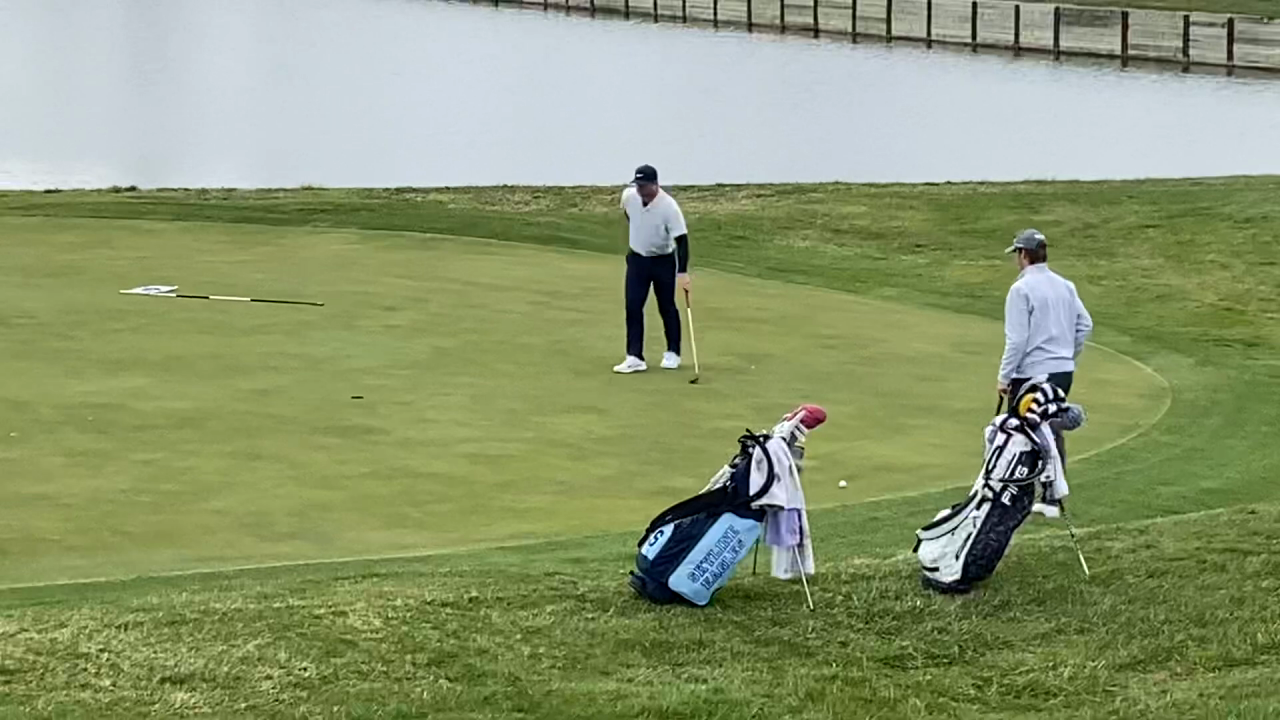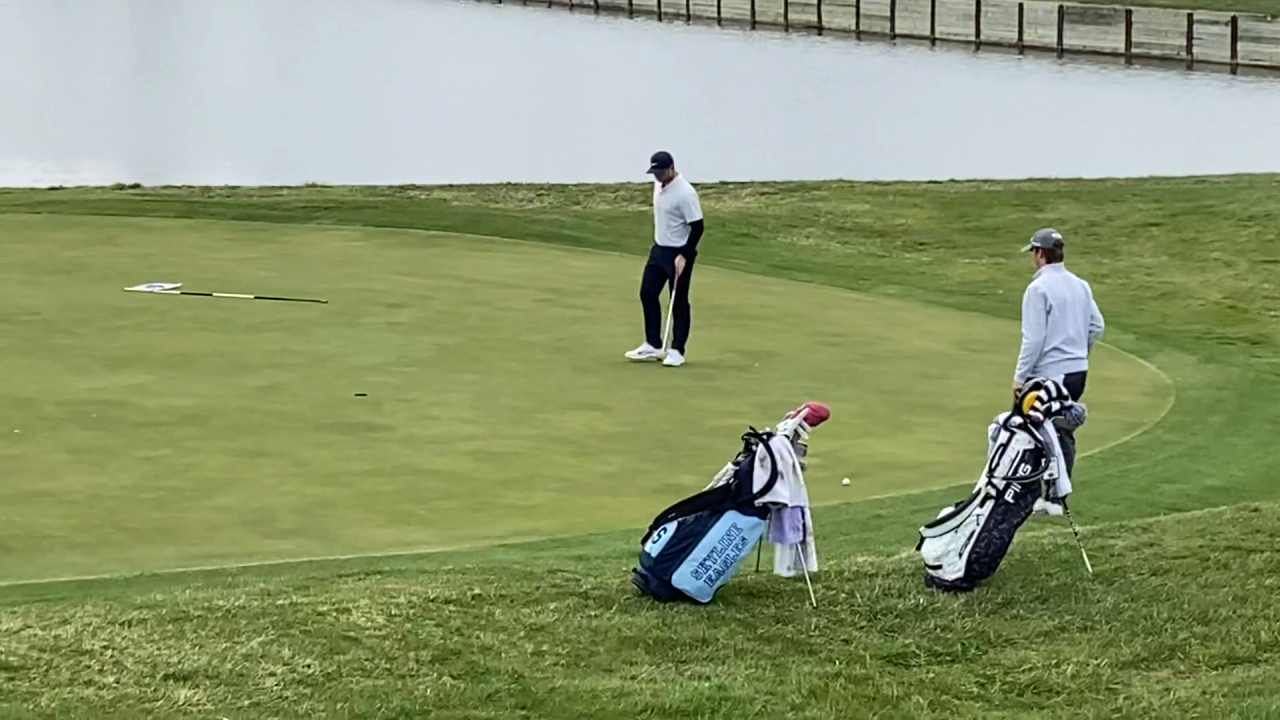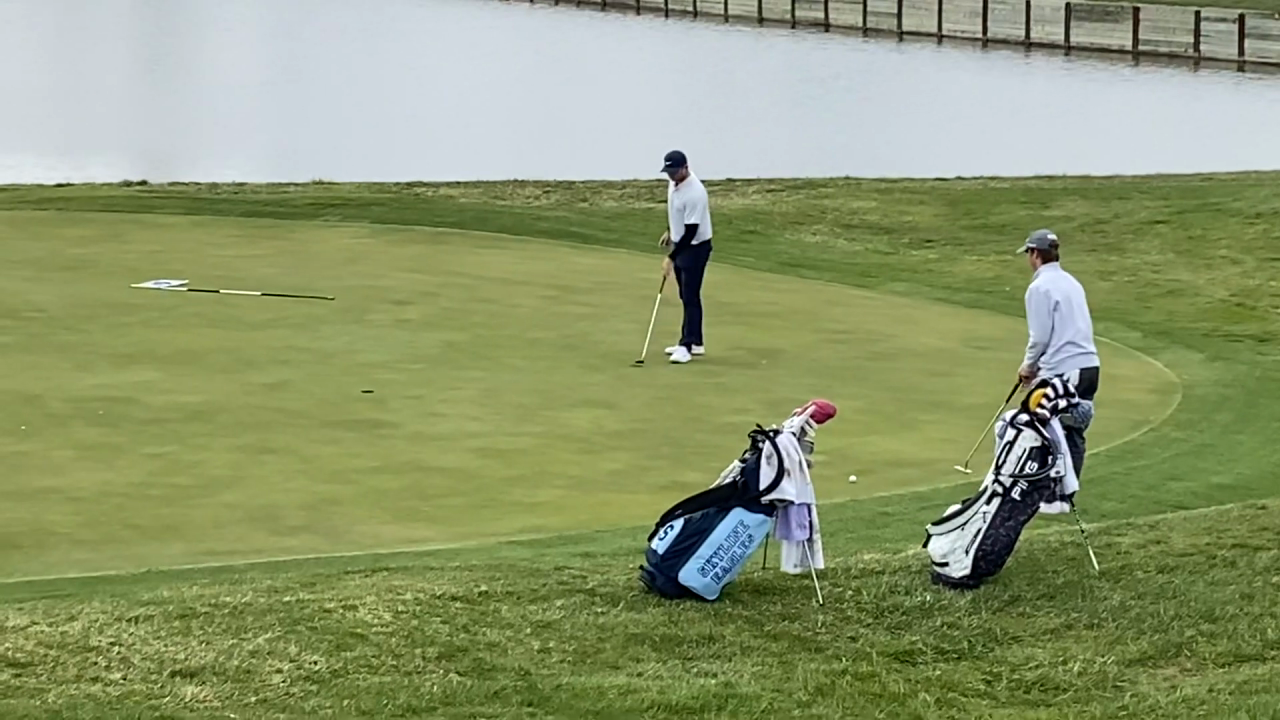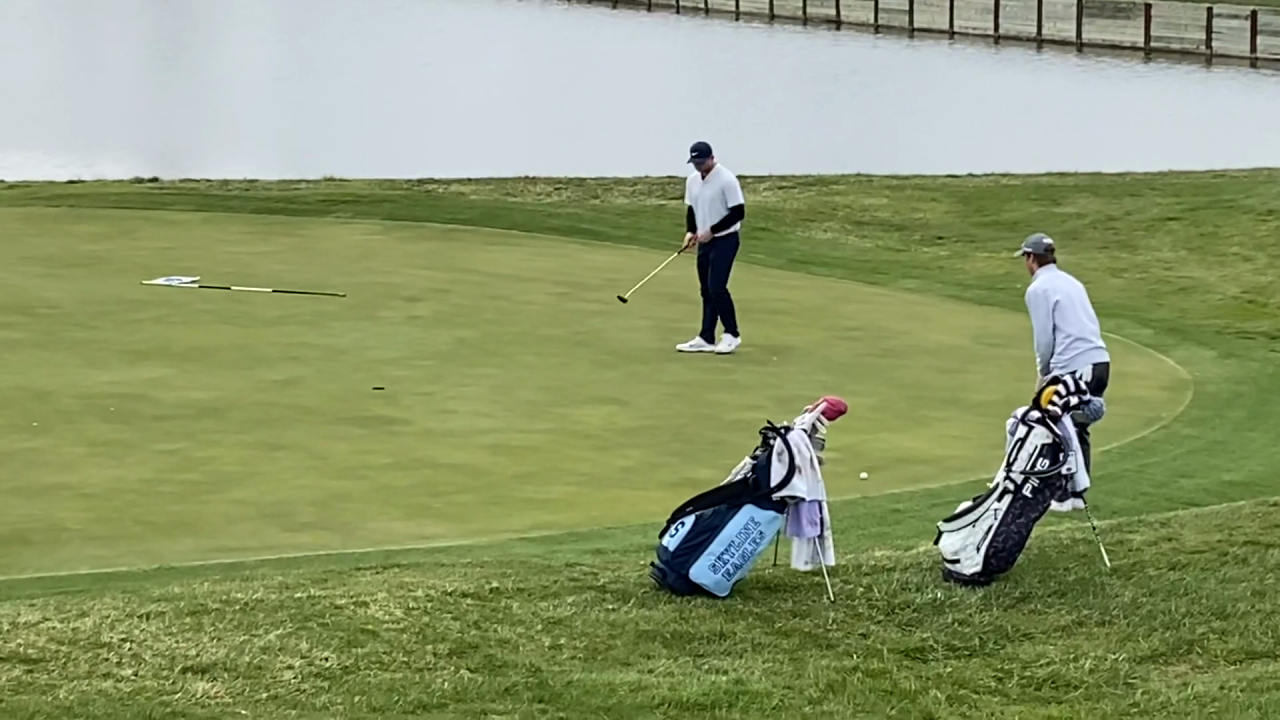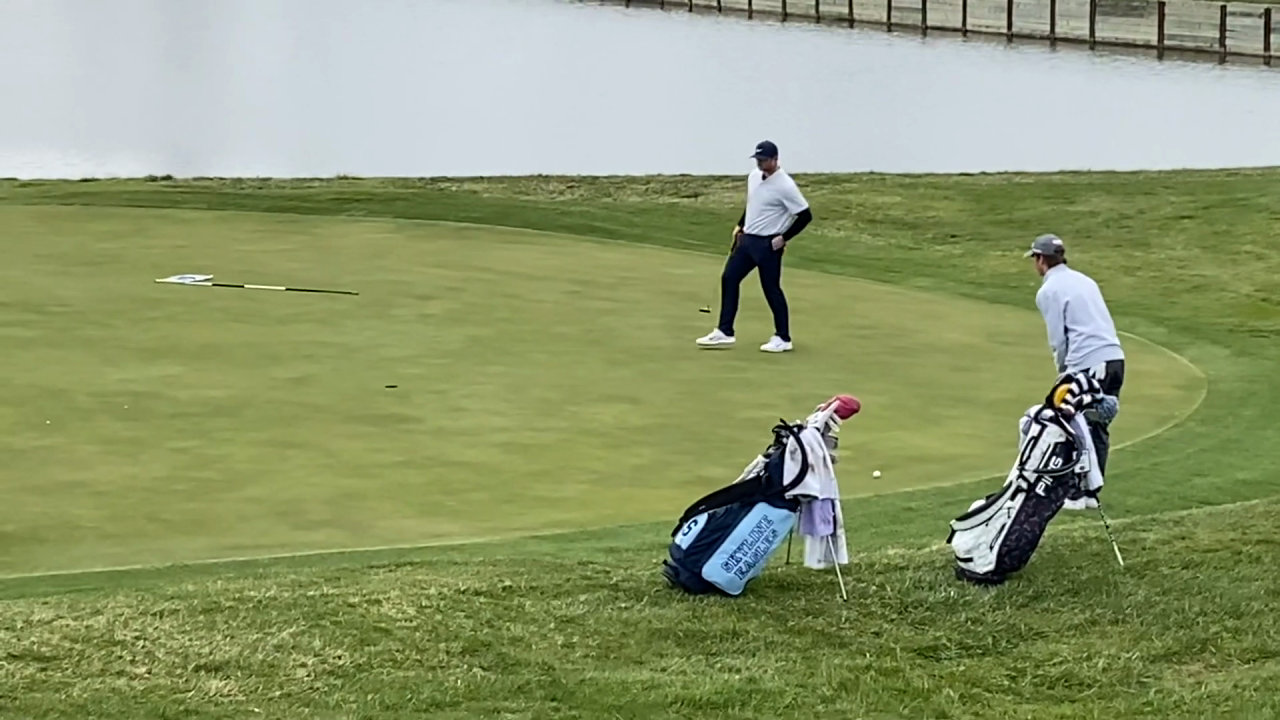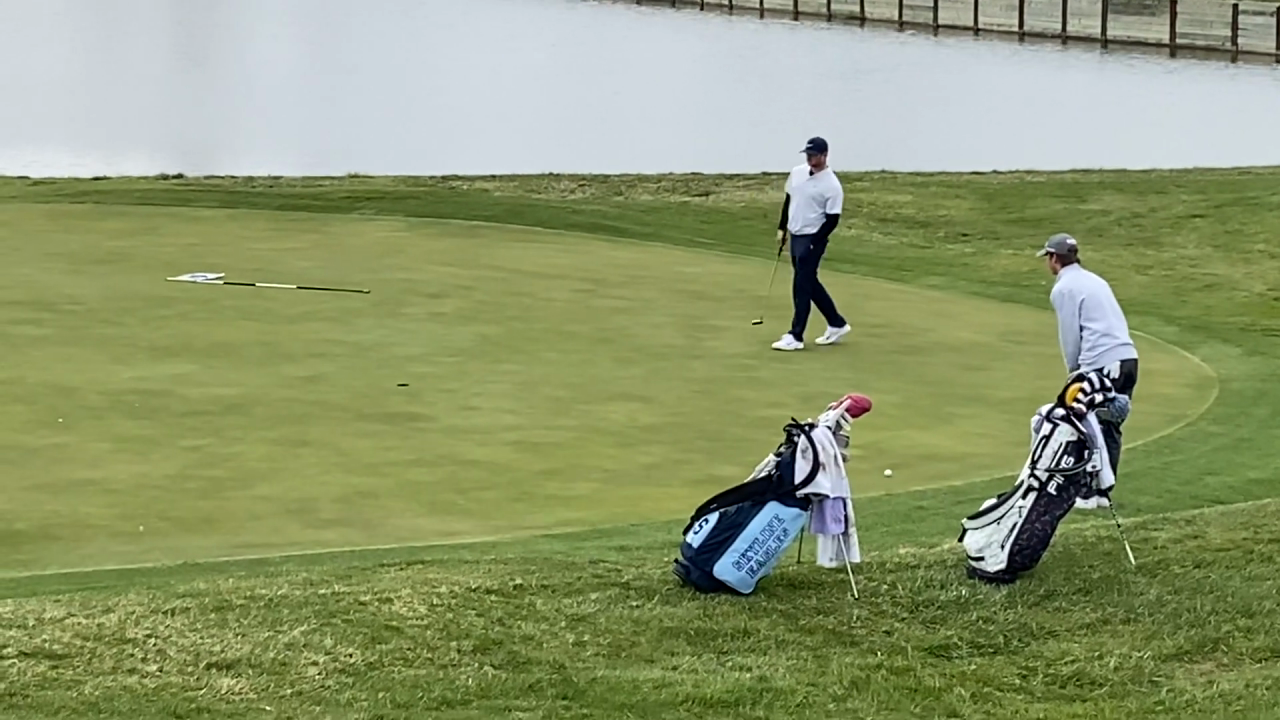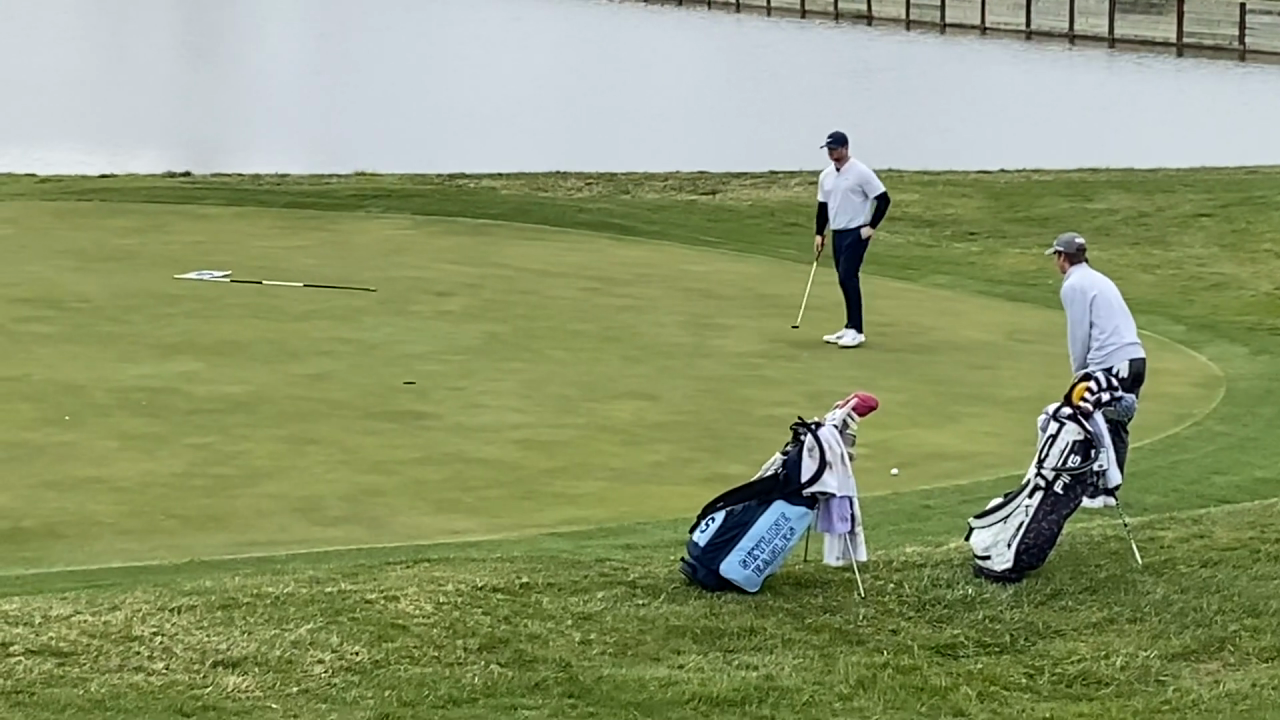
dt=0.5s
person 1, frame 1
left shoulder: (1021, 288)
right shoulder: (1065, 286)
left elbow: (1016, 339)
right elbow: (1085, 325)
left wrist: (1004, 376)
left hip: (1032, 375)
right hip: (1063, 372)
right knee: (1052, 431)
person 1, frame 2
left shoulder: (1039, 288)
right shoulder: (1080, 285)
left elbow: (1033, 339)
right elbow: (1096, 326)
left wrist: (1020, 376)
left hip: (1047, 374)
right hip: (1076, 371)
right knee: (1063, 433)
person 1, frame 3
left shoulder: (1039, 287)
right shoulder: (1072, 282)
left elbow: (1041, 336)
left wrist: (1029, 364)
right wrist: (1038, 366)
left hip: (1062, 370)
right hip: (1088, 366)
right knee: (1074, 433)
person 1, frame 4
left shoulder: (1038, 288)
right shoulder: (1071, 281)
left elbow: (1044, 337)
left wrist: (1043, 373)
right wrist: (1050, 371)
left hip: (1072, 367)
right hip: (1099, 361)
right knee: (1078, 429)
person 1, frame 5
left shoulder: (1048, 291)
right shoulder: (1084, 280)
left elbow: (1058, 338)
left wrist: (1064, 371)
left hip: (1087, 365)
right hip: (1114, 359)
right knee: (1098, 429)
left ankle: (1075, 494)
person 1, frame 6
left shoulder: (1063, 289)
right shoulder: (1093, 280)
left elbow: (1070, 337)
left wrist: (1074, 372)
right wrist: (1082, 368)
left hip: (1100, 364)
right hip: (1128, 358)
right knee: (1110, 428)
left ankle: (1087, 493)
right ankle: (1102, 491)
person 1, frame 7
left shoulder: (1072, 286)
right shoulder: (1099, 279)
left elbow: (1079, 334)
left wrist: (1079, 372)
right wrist: (1086, 369)
left hip: (1109, 363)
right hip: (1136, 358)
right knee: (1118, 428)
left ankle: (1093, 493)
person 2, frame 1
left shoulder: (668, 206)
right shoulder: (628, 196)
left elbow: (681, 241)
left wrist: (682, 272)
left hip: (663, 261)
right hip: (637, 259)
left knee: (667, 307)
right knee: (633, 306)
left ankle: (673, 352)
right ankle: (635, 357)
person 2, frame 2
left shoulder: (685, 193)
right shoulder: (659, 185)
left elbow: (697, 227)
left wrist: (683, 255)
left hip: (679, 253)
right hip: (659, 249)
left knee: (679, 302)
right knee: (647, 294)
left ankle: (677, 350)
right ankle: (653, 345)
person 2, frame 3
left shoulder: (695, 193)
right shoulder: (674, 184)
left elbow: (691, 232)
left wrist: (671, 258)
right wrist: (668, 231)
left hip: (695, 248)
right hip: (680, 246)
left knee: (690, 297)
right knee: (687, 295)
left ankle: (686, 346)
right ankle: (695, 341)
person 2, frame 4
left shoulder: (727, 180)
right shoulder: (692, 180)
left elbow: (738, 213)
left wrist: (712, 230)
right wrist: (690, 231)
left hip: (724, 241)
right hip: (705, 242)
left knee: (717, 288)
right knee: (706, 291)
left ankle: (731, 334)
right ankle: (706, 339)
person 2, frame 5
left shoulder: (785, 186)
right shoulder: (754, 176)
left elbow: (805, 216)
left wrist: (784, 237)
right wrist: (739, 225)
left hip: (768, 243)
right hip: (747, 239)
left knee: (771, 289)
right knee: (729, 279)
left ankle: (782, 338)
right ankle: (724, 332)
person 2, frame 6
left shoulder: (832, 185)
right shoulder: (796, 173)
left elbow: (832, 220)
left wrist: (813, 243)
right wrist: (782, 228)
left hip: (812, 241)
right hip: (795, 237)
left knee: (803, 287)
right knee: (810, 284)
left ankle: (796, 336)
right ankle: (837, 324)
person 2, frame 7
left shoulder: (861, 172)
right shoulder: (825, 175)
left elbow: (884, 199)
right elbow: (822, 206)
left wrist: (871, 226)
right wrist: (819, 234)
left hip: (856, 234)
right hip: (837, 235)
left knee: (848, 279)
right knee: (846, 282)
left ankle: (855, 329)
right ankle: (852, 329)
